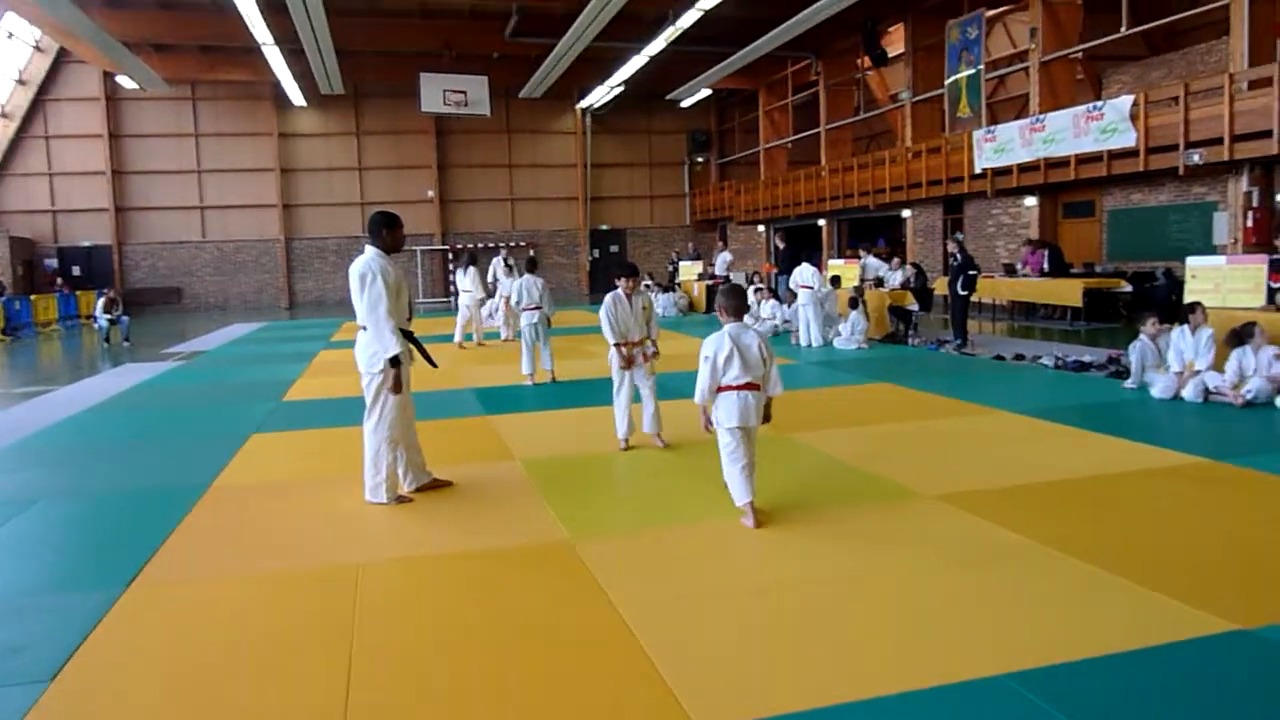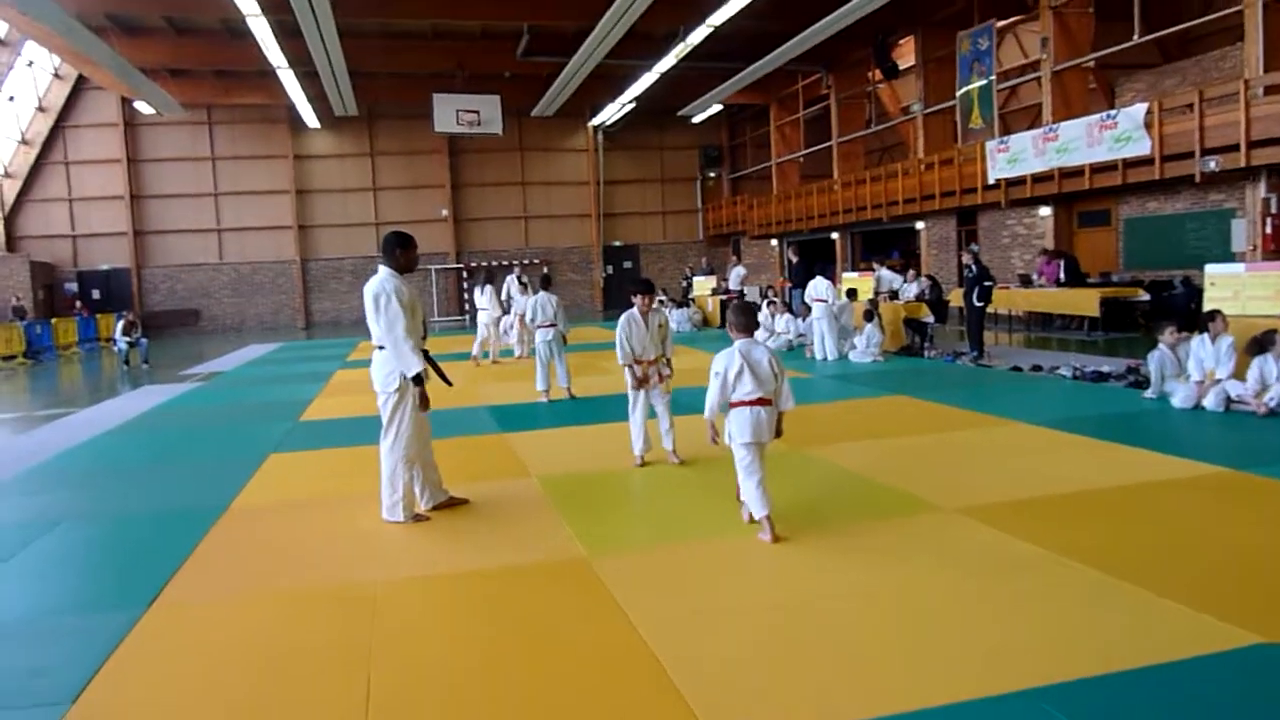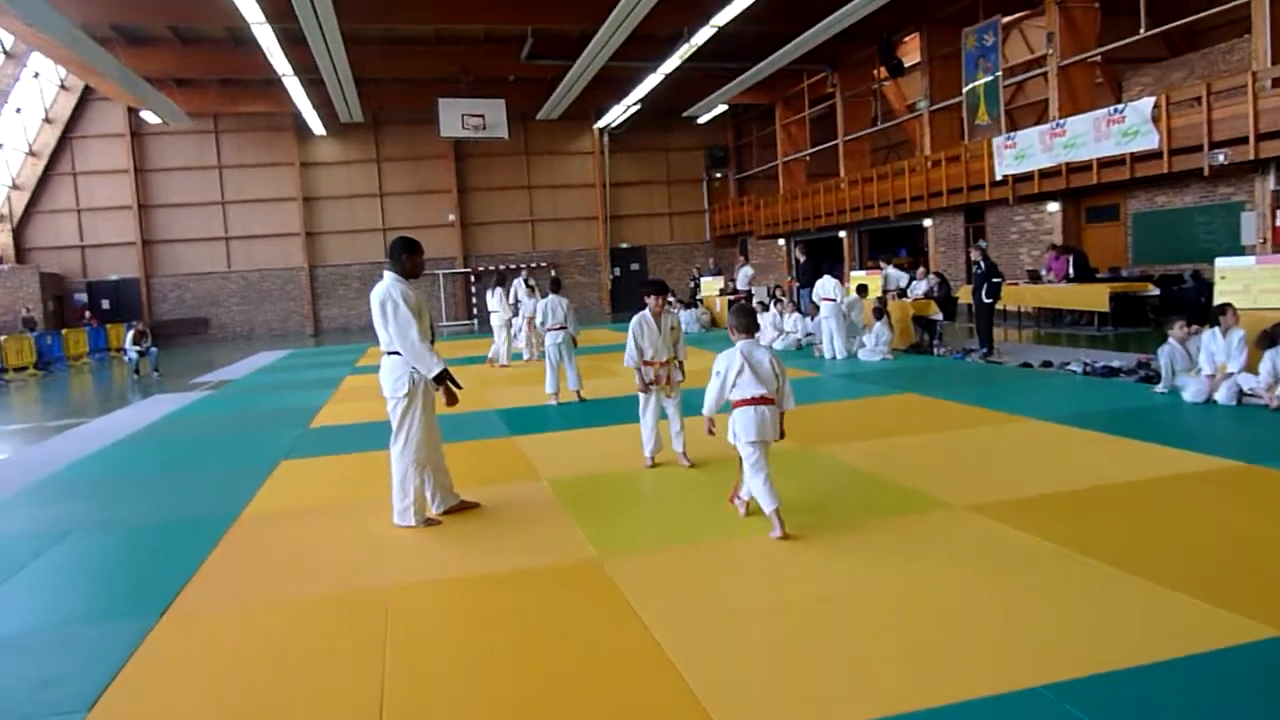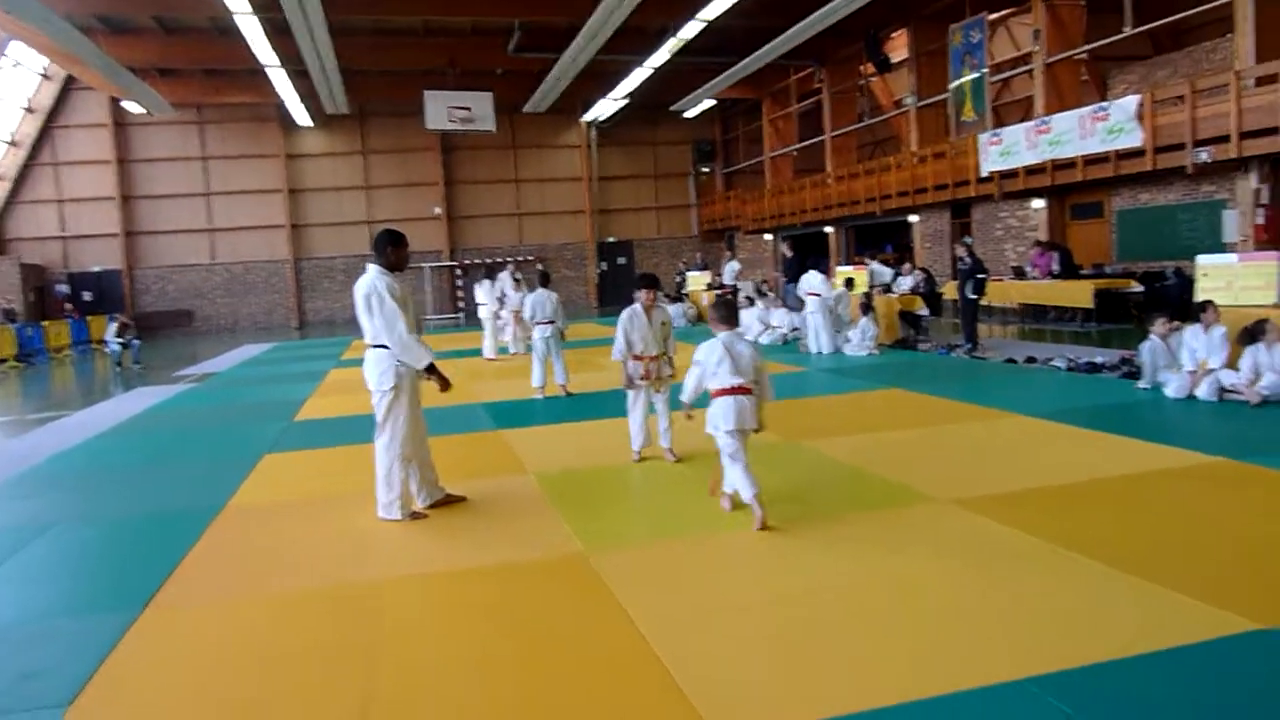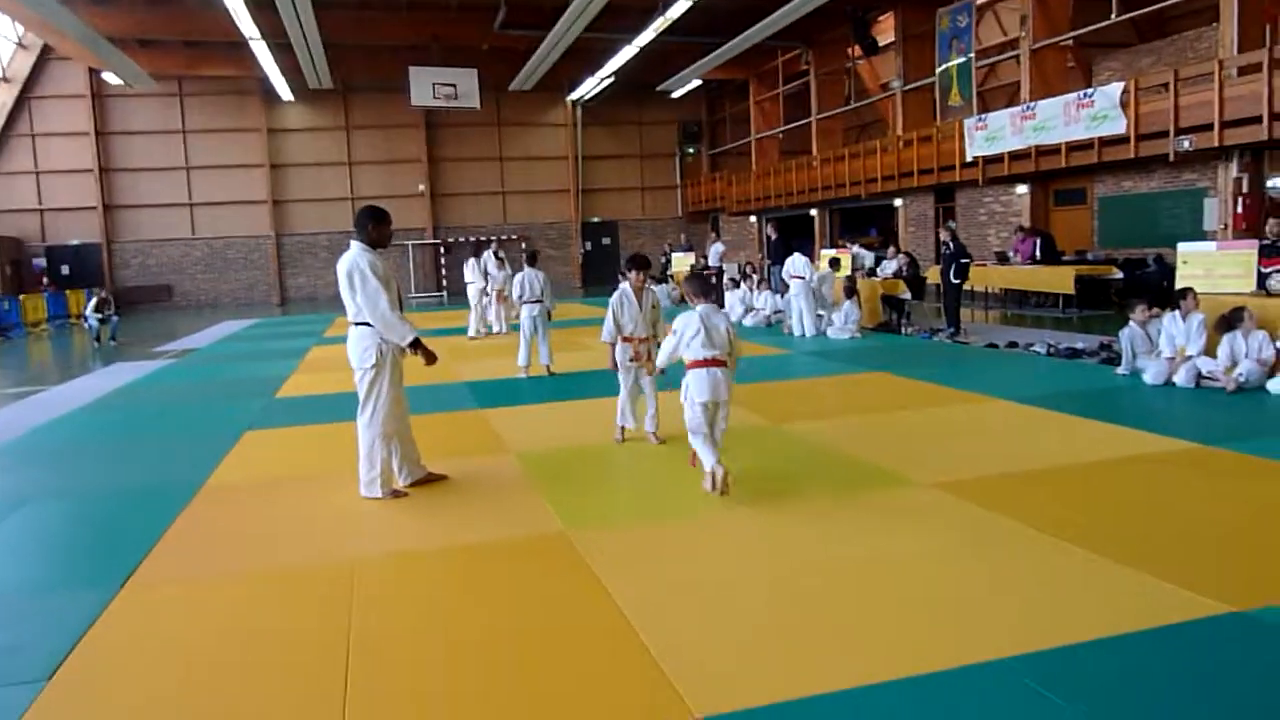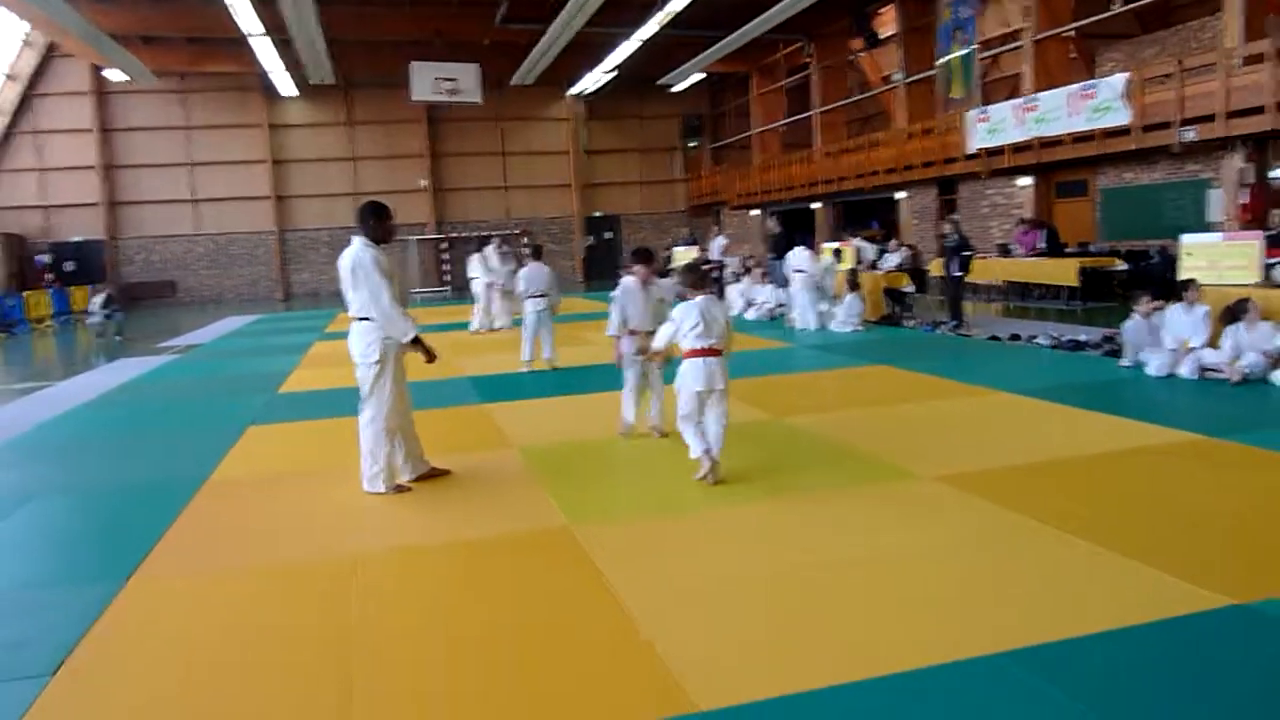
dt=0.1s
person 1, frame 1
left shoulder: (373, 263)
right shoulder: (374, 266)
right elbow: (381, 318)
left wrist: (398, 356)
right wrist: (396, 364)
left hip: (385, 348)
right hip: (381, 350)
left knee: (401, 417)
right knee: (383, 421)
left ankle: (417, 478)
right ankle: (381, 490)
person 1, frame 2
left shoulder: (387, 283)
right shoulder: (388, 286)
right elbow: (399, 338)
left wrist: (417, 376)
right wrist: (417, 382)
left hip: (400, 366)
right hip: (397, 369)
left knee: (417, 436)
right knee: (400, 440)
left ankle: (434, 496)
right ankle: (397, 509)
person 1, frame 3
left shoulder: (392, 288)
right shoulder: (394, 292)
right elbow: (413, 341)
left wrist: (435, 376)
right wrist: (444, 380)
left hip: (410, 371)
right hip: (406, 374)
left knee: (427, 440)
right knee: (409, 444)
left ankle: (444, 500)
right ankle: (409, 513)
person 1, frame 4
left shoulder: (376, 281)
right shoulder: (379, 284)
right elbow: (400, 334)
left wrist: (422, 366)
right wrist: (432, 369)
left hip: (394, 364)
right hip: (391, 367)
left knee: (413, 433)
right knee: (395, 437)
left ankle: (430, 494)
right ankle: (394, 507)
person 1, frame 5
left shoulder: (359, 258)
right shoulder: (362, 261)
right elbow: (383, 310)
left wrist: (406, 342)
right wrist: (418, 345)
left hip: (378, 341)
right hip: (374, 344)
left knee: (395, 412)
right knee: (377, 415)
left ankle: (411, 472)
right ankle: (375, 485)
person 1, frame 6
left shoulder: (360, 253)
right shoulder: (365, 257)
right elbow: (385, 306)
left wrist: (408, 339)
right wrist: (418, 342)
left hip: (379, 336)
right hip: (377, 339)
left knee: (398, 406)
right knee: (380, 411)
left ankle: (415, 467)
right ankle: (378, 480)
person 2, frame 1
left shoulder: (714, 342)
right shoulder: (758, 338)
left elbow: (705, 380)
right elbow: (771, 377)
left wrist: (703, 412)
right wrist: (768, 407)
left hip: (728, 402)
right hip: (754, 400)
left knee: (735, 458)
right knee: (747, 454)
left ankle: (751, 513)
right ankle: (744, 499)
person 2, frame 2
left shoulder: (724, 358)
right shoulder: (768, 354)
left elbow: (715, 394)
right elbow: (783, 392)
left wrist: (710, 425)
right wrist: (779, 422)
left hip: (740, 417)
right hip: (766, 414)
left knee: (750, 473)
right knee: (754, 469)
left ankle: (768, 528)
right ankle: (748, 507)
person 2, frame 3
left shoulder: (726, 358)
right shoulder: (768, 354)
left elbow: (715, 391)
right elbow: (783, 392)
left wrist: (708, 419)
right wrist: (781, 423)
left hip: (745, 415)
right hip: (768, 414)
left knee: (758, 470)
right knee: (752, 463)
left ankle: (778, 524)
right ankle: (743, 501)
person 2, frame 4
left shoulder: (707, 348)
right shoulder: (749, 347)
left elbow: (694, 379)
right elbow: (762, 383)
left wrist: (686, 404)
right wrist: (758, 415)
left hip: (723, 405)
right hip: (747, 403)
left knee: (734, 459)
right knee: (735, 455)
left ankle: (757, 507)
right ankle: (728, 495)
person 2, frame 5
left shoulder: (685, 320)
right shoulder: (724, 318)
left elbow: (669, 348)
right elbow: (734, 353)
left wrist: (658, 367)
left hip: (697, 377)
right hip: (722, 375)
left knee: (697, 431)
right knee: (716, 429)
left ankle: (718, 469)
right ankle: (711, 476)
person 2, frame 6
left shoulder: (684, 310)
right shoulder: (721, 307)
left elbow: (666, 334)
left wrist: (655, 349)
left hip: (693, 366)
right hip: (718, 364)
left knee: (687, 417)
right knee: (716, 419)
left ankle: (704, 460)
right ankle: (712, 465)
person 3, frame 1
left shoulder: (643, 299)
right shoulder: (611, 300)
left elbow: (650, 323)
right elbow: (609, 328)
left wrist: (654, 345)
right wrist: (620, 354)
left hip: (642, 351)
right hip: (622, 352)
left knee: (649, 393)
right knee: (622, 396)
left ankle: (655, 433)
right ankle: (623, 436)
person 3, frame 2
left shoulder: (660, 317)
right shoulder: (626, 319)
left elbow: (666, 341)
right elbow: (622, 349)
left wrist: (669, 365)
right wrist: (632, 375)
left hip: (657, 369)
right hip: (637, 371)
left knee: (664, 410)
right knee: (638, 414)
left ankle: (670, 449)
right ankle: (639, 452)
person 3, frame 3
left shoulder: (672, 318)
right shoulder: (639, 321)
left elbow: (678, 344)
right elbow: (633, 351)
left wrist: (681, 368)
right wrist: (639, 378)
left hip: (669, 371)
right hip: (648, 372)
left knee: (675, 412)
right knee: (649, 415)
left ankle: (681, 452)
right ankle: (650, 454)
person 3, frame 4
left shoulder: (663, 313)
right shoulder: (629, 315)
left elbow: (668, 340)
right elbow: (621, 345)
left wrist: (671, 365)
right wrist: (625, 373)
left hip: (659, 366)
right hip: (637, 367)
left knee: (663, 408)
right knee: (638, 410)
left ankle: (667, 447)
right ankle: (637, 447)
person 3, frame 5
left shoulder: (652, 295)
right shoulder: (619, 296)
left elbow: (657, 323)
right elbow: (611, 325)
right wrist: (612, 355)
left hip: (647, 348)
right hip: (627, 349)
left knee: (651, 391)
right knee: (628, 390)
left ankle: (651, 430)
right ankle: (621, 426)
person 3, frame 6
left shoulder: (657, 289)
right shoulder: (624, 289)
left elbow: (661, 318)
right elbow: (617, 319)
right wrist: (618, 348)
left hip: (653, 341)
right hip: (632, 342)
left knee: (656, 385)
right knee: (633, 385)
left ankle: (655, 423)
right ankle: (627, 421)
